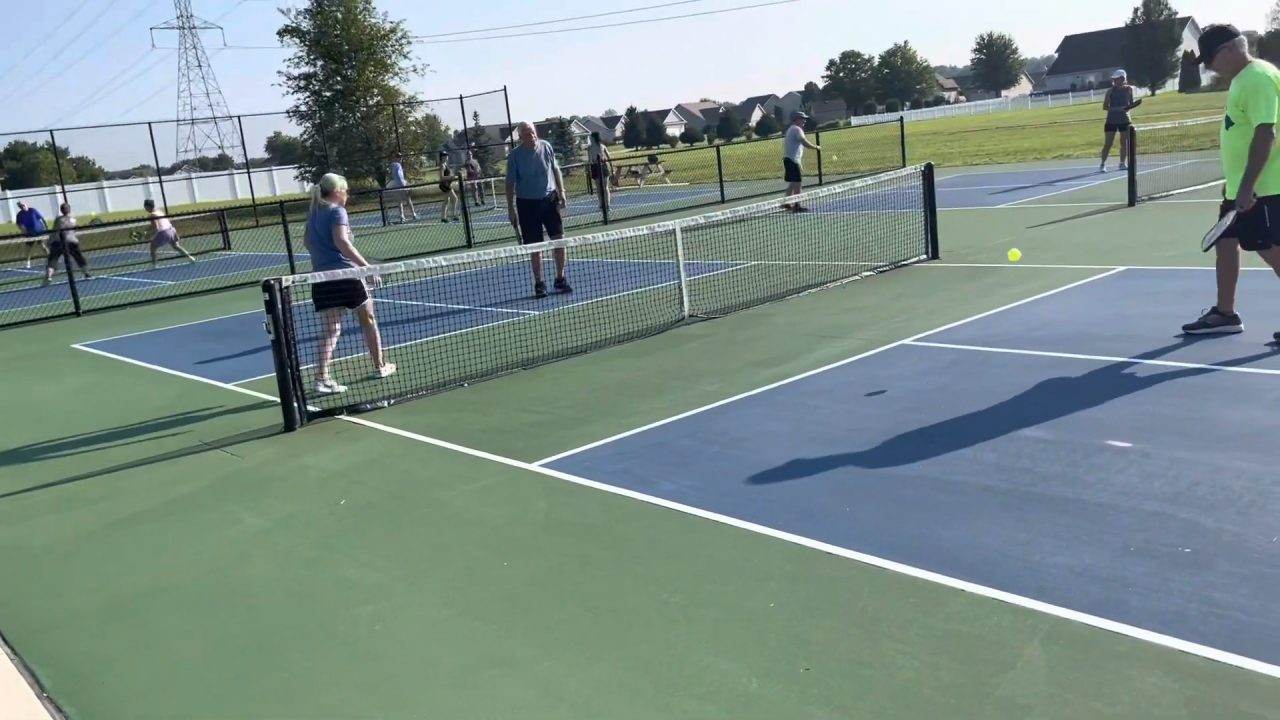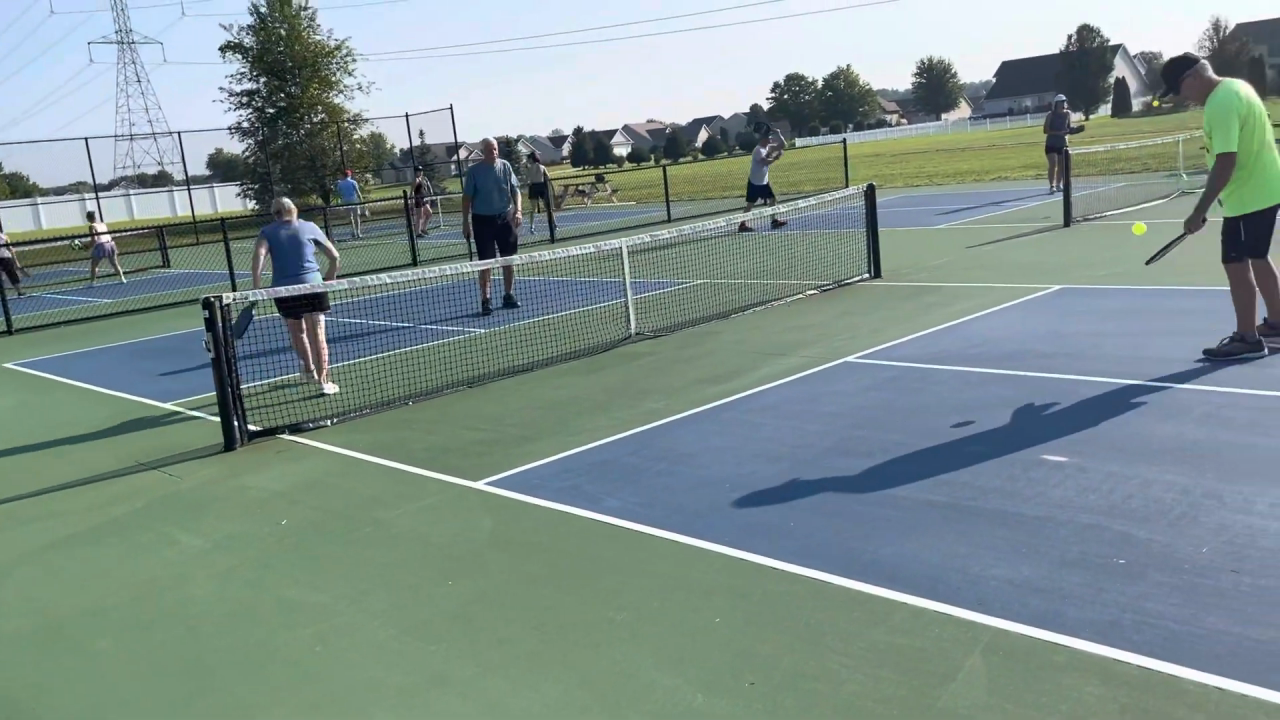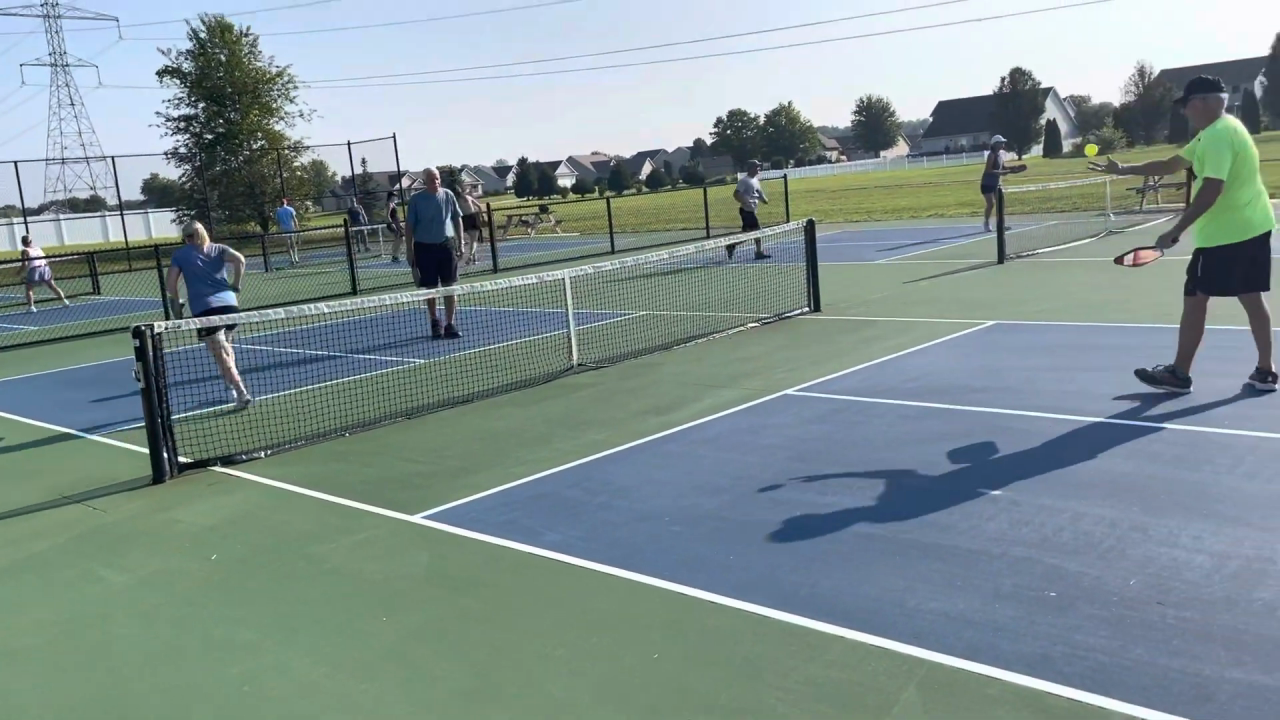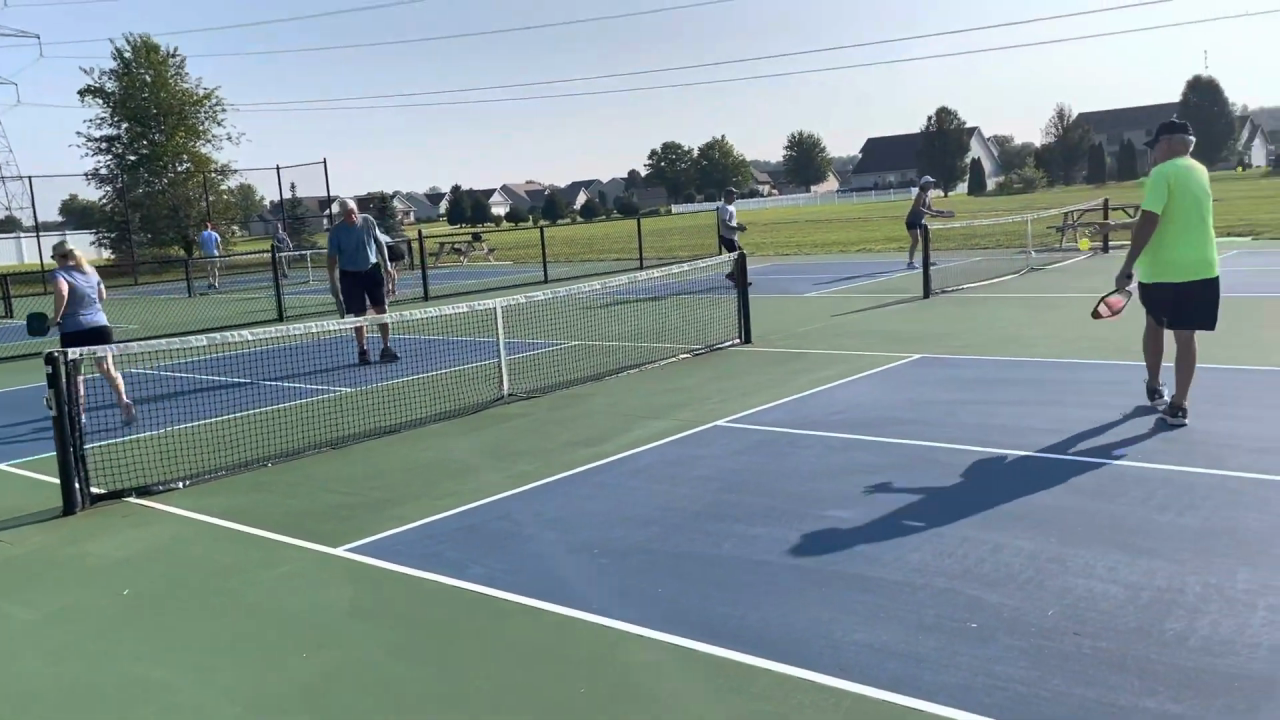
dt=0.5s
person 1, frame 1
right shoulder: (1245, 78)
left wrist: (1247, 186)
right wrist: (1236, 182)
right hip: (1244, 184)
right knee: (1225, 245)
right ankle: (1224, 315)
person 1, frame 2
left shoulder: (1221, 105)
right shoulder: (1234, 88)
left elbow: (1225, 162)
left wrist: (1199, 211)
left hip: (1248, 195)
left knee: (1236, 263)
left ankle: (1248, 338)
person 1, frame 3
left shoulder: (1218, 135)
right shoulder: (1220, 130)
left elbow: (1212, 188)
right elbow: (1172, 165)
left wrist: (1175, 231)
right wrist: (1123, 170)
left hip: (1224, 234)
right hip: (1253, 228)
left knee: (1194, 301)
right knee: (1252, 299)
left ankle: (1178, 374)
person 1, frame 4
left shoulder: (1162, 173)
right shoulder: (1199, 172)
left elbow: (1148, 221)
left wrist: (1127, 267)
right wrist: (1119, 226)
left hip: (1160, 269)
right hip: (1201, 268)
left knee: (1154, 326)
right knee: (1185, 335)
left ankle: (1154, 387)
right ankle: (1178, 405)
person 2, frame 1
left shoulder: (314, 211)
right shoulder: (336, 211)
left elbow: (309, 242)
right elbow: (341, 242)
right wrist: (365, 265)
left hip: (321, 278)
right hip: (345, 275)
left knee: (330, 330)
right knee: (368, 321)
left ankle: (322, 379)
right ankle: (380, 366)
person 2, frame 2
left shoulder: (268, 231)
right shoulder: (309, 227)
left elbow: (259, 256)
right elbow: (334, 256)
left wrist: (256, 287)
right wrist: (330, 276)
left hip: (283, 289)
right hip: (311, 284)
left knee: (297, 332)
right knee: (317, 335)
left ankle: (310, 371)
right ankle: (323, 382)
person 2, frame 3
left shoulder: (180, 254)
right shoulder: (218, 249)
left elbow: (170, 285)
right elbow: (239, 259)
left wrist: (175, 305)
right wrist: (236, 284)
left hip: (204, 309)
right hip: (228, 303)
left knee: (221, 355)
right knee: (226, 346)
left ankle: (241, 392)
right ankle: (233, 385)
person 2, frame 4
left shoulder: (59, 273)
right shoulder: (91, 271)
left elbow: (61, 293)
right elbow: (102, 296)
left wrist: (55, 317)
left hip: (73, 330)
right hip: (99, 325)
left knee: (74, 372)
right knee: (108, 370)
left ankle: (78, 412)
right ankle: (124, 402)
person 3, frame 1
left shoulder: (546, 147)
right shoulder: (515, 155)
left elbow: (556, 169)
right elbow: (510, 183)
left wrist: (561, 191)
right wrist: (511, 209)
left hip: (550, 199)
right hip: (527, 204)
left knee: (559, 238)
right knee: (535, 246)
left ankle: (560, 278)
right ankle: (539, 283)
person 3, frame 2
left shoulder: (505, 166)
right shoulder: (474, 171)
left elbow: (515, 189)
right elbow: (467, 197)
left wrist: (518, 210)
right wrist: (466, 222)
left hip: (505, 217)
right hip: (482, 220)
left knee: (508, 259)
right knee: (486, 262)
left ankle: (508, 295)
right ankle: (485, 300)
person 3, frame 3
left shoulder: (448, 195)
right shoulder: (416, 200)
left elbow: (457, 219)
right elbow: (410, 226)
left wrist: (460, 241)
right wrist: (409, 250)
left hip: (446, 245)
right hip: (424, 248)
left knee: (449, 287)
right knee: (431, 288)
left ankle: (450, 325)
right ankle: (435, 322)
person 3, frame 4
left shoulder: (368, 221)
right shoulder: (336, 230)
left elbow: (379, 243)
right elbow: (332, 257)
left wrist: (386, 264)
right wrist: (333, 282)
left hip: (372, 270)
right hip: (350, 276)
left knee: (381, 309)
right knee: (359, 315)
left ankle: (386, 348)
right ankle: (363, 351)
